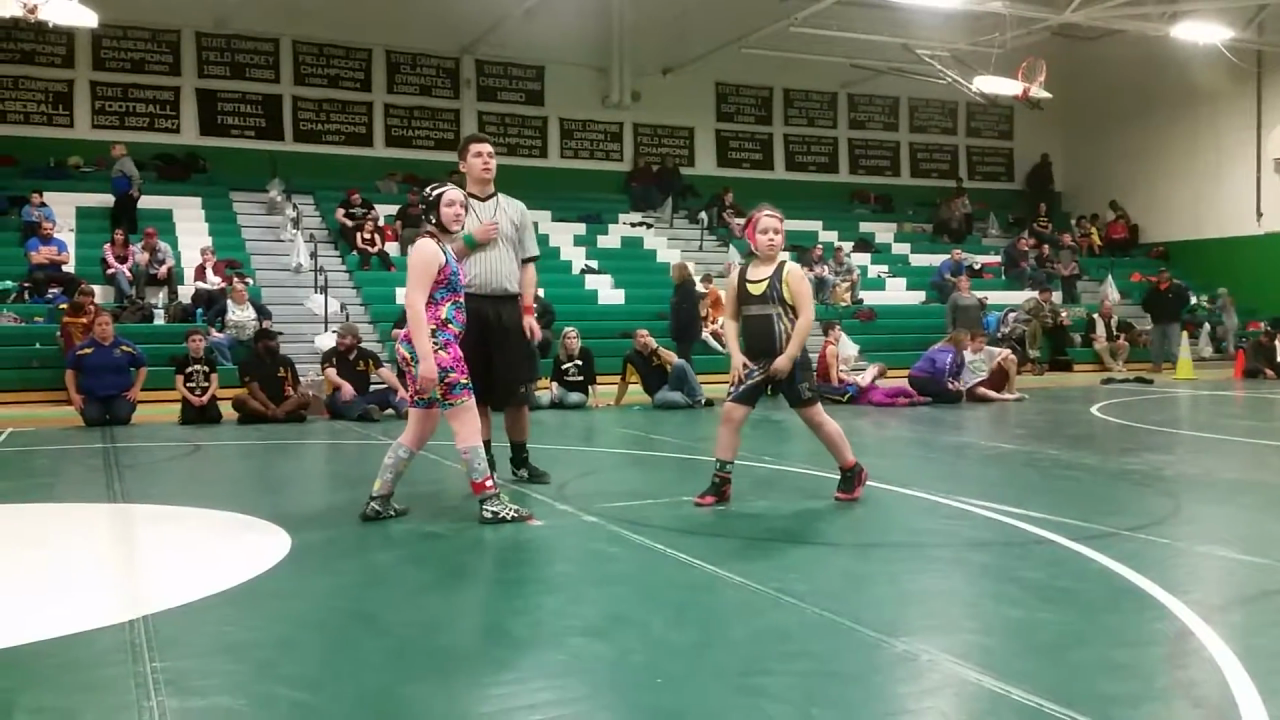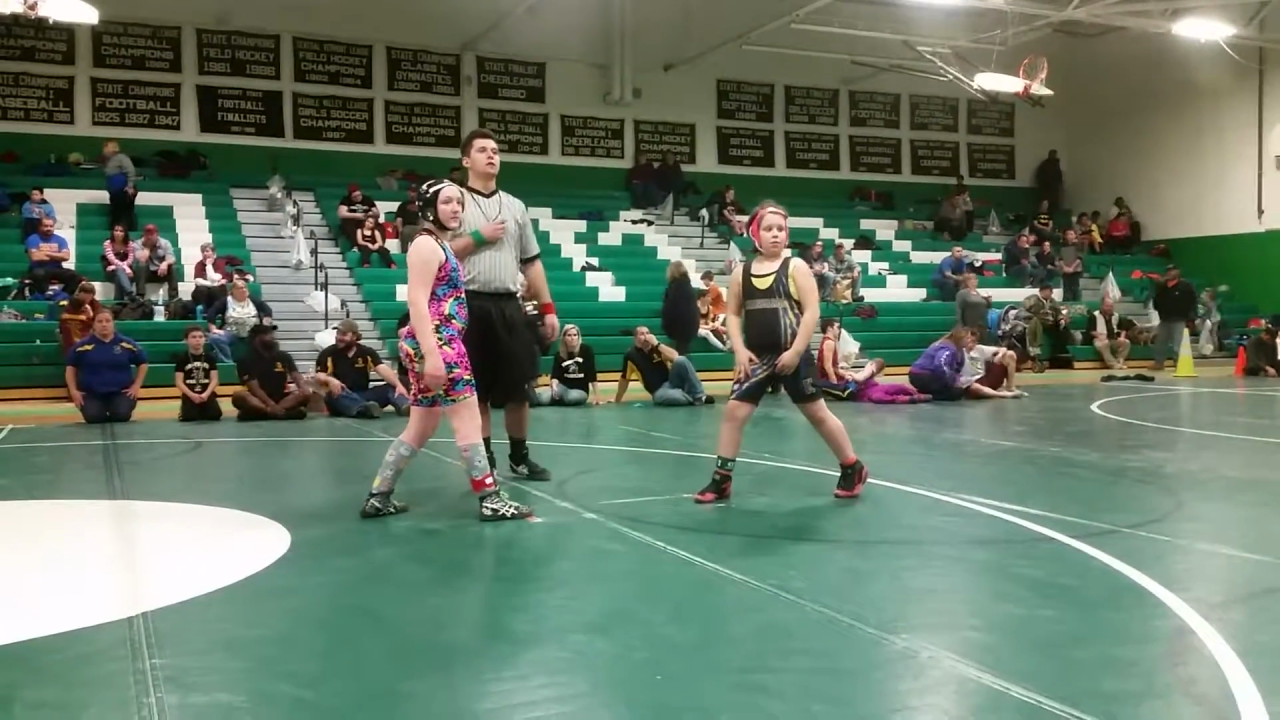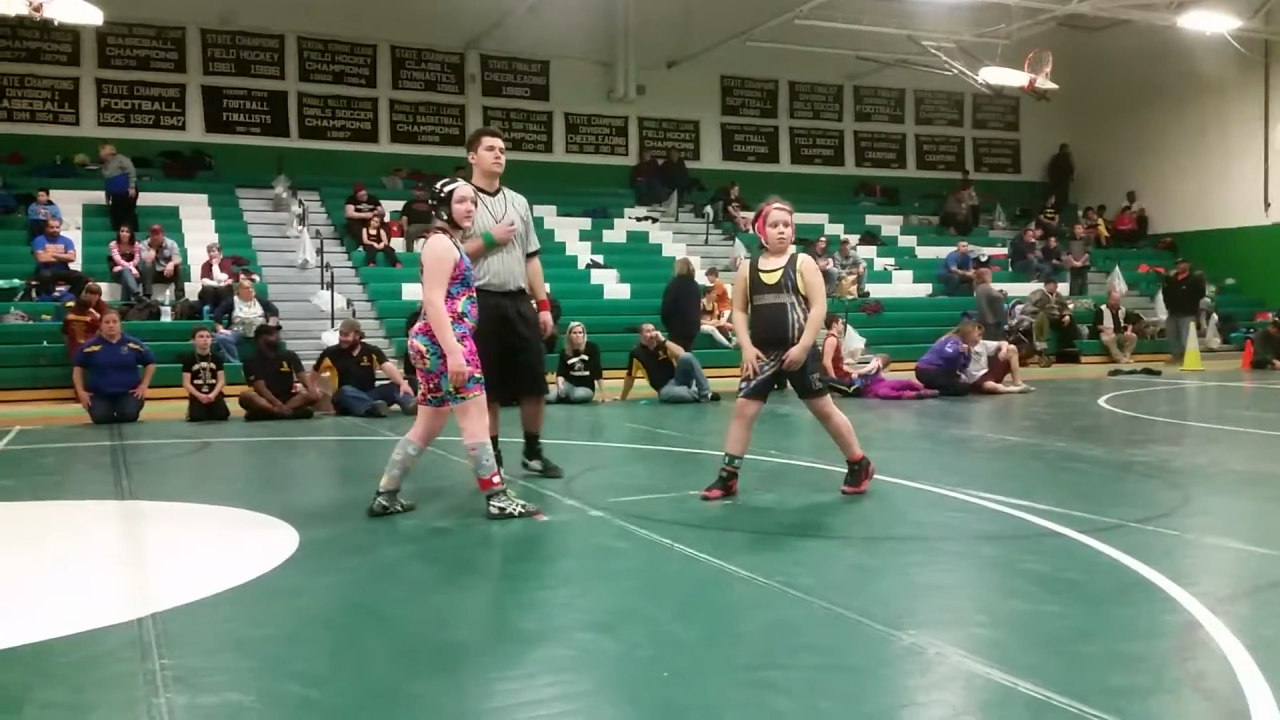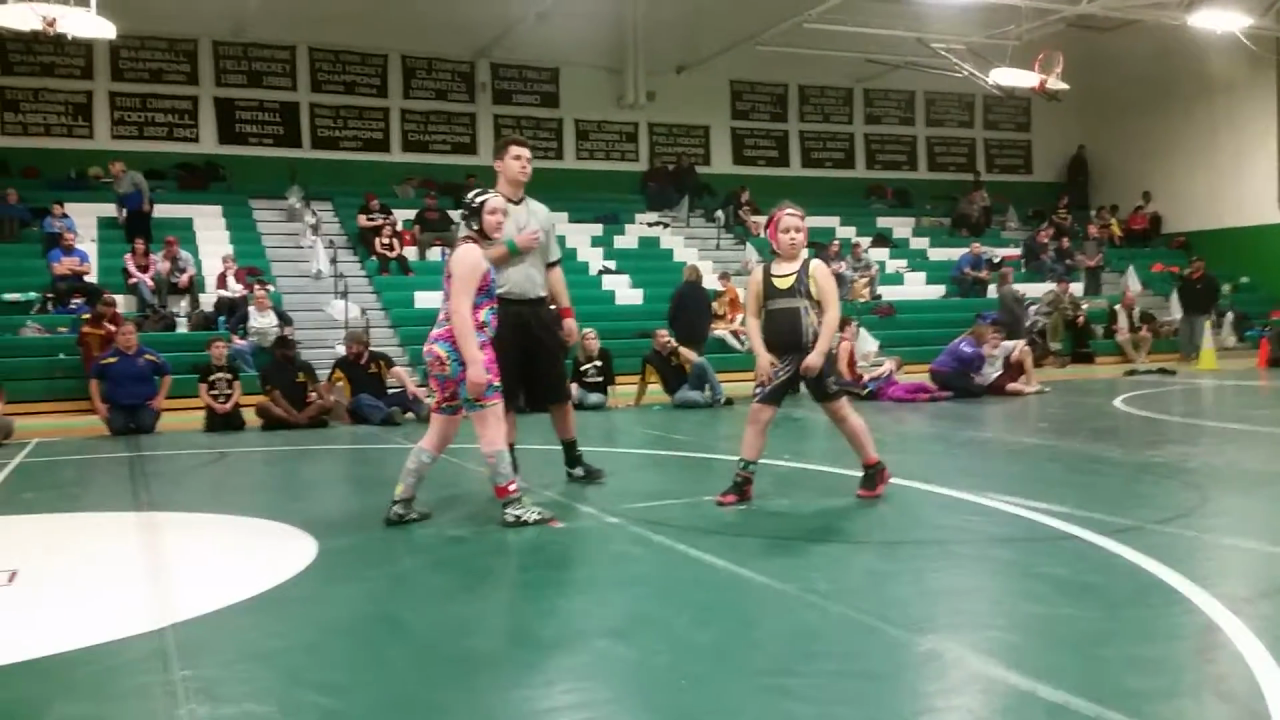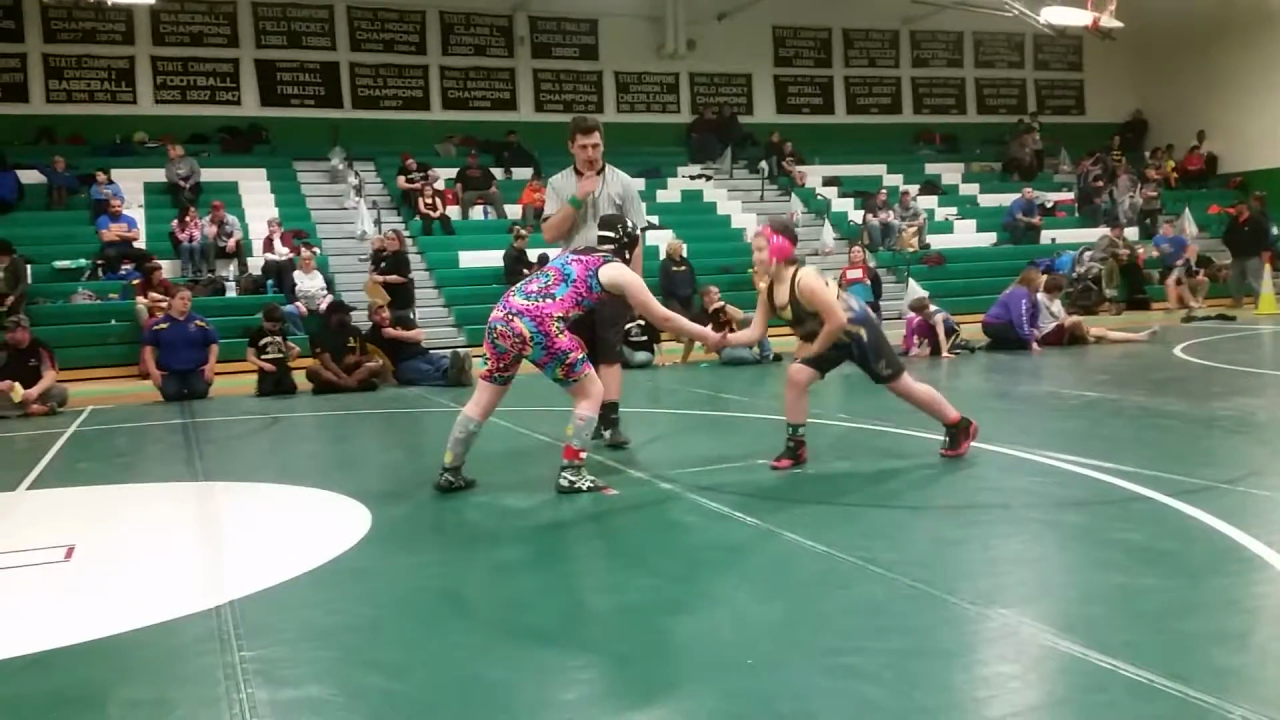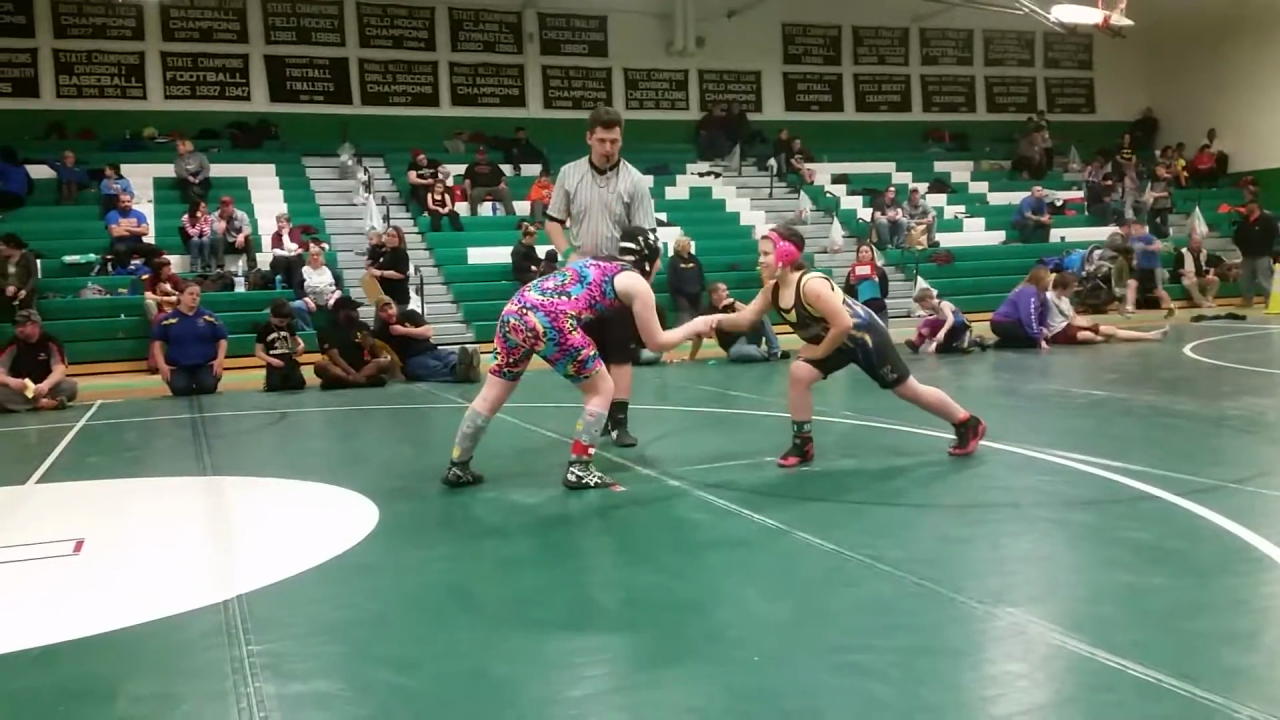
dt=0.3s
person 1, frame 1
left shoulder: (516, 208)
left elbow: (528, 265)
left wrist: (529, 311)
right wrist: (470, 240)
left hip: (507, 309)
right hip: (467, 309)
left knee: (517, 392)
right knee: (475, 394)
left ankle: (520, 461)
right ankle: (485, 464)
person 1, frame 2
left shoulder: (516, 206)
left elbow: (531, 263)
left wrist: (548, 308)
right wrist: (477, 237)
left hip: (508, 306)
right hip: (469, 305)
left knee: (518, 388)
right knee: (476, 390)
left ankle: (519, 457)
right ankle: (485, 460)
person 1, frame 3
left shoulder: (519, 203)
left wrist: (544, 305)
right wrist: (490, 239)
left hip: (518, 303)
right hip: (481, 304)
left knee: (534, 383)
right knee: (485, 389)
left ankle: (533, 452)
right ankle: (492, 458)
person 1, frame 4
left shoulder: (541, 212)
left elbow: (553, 267)
left wrist: (567, 313)
right wrist: (512, 246)
left hip: (539, 310)
right hip: (503, 311)
left knee: (557, 389)
right knee: (504, 395)
left ankle: (573, 460)
right ankle: (508, 462)
person 1, frame 5
left shoulder: (622, 183)
right shoulder: (558, 184)
right elbow: (550, 233)
right wrist: (576, 200)
left knee: (609, 349)
right knee: (586, 353)
left ankle: (612, 422)
right ankle: (599, 417)
person 1, frame 6
left shoulder: (634, 180)
right shoulder: (569, 174)
right elbow: (552, 224)
right wrist: (569, 254)
left knee: (620, 350)
right knee: (593, 350)
left ankle: (619, 421)
right ankle: (604, 413)
person 2, frame 1
left shoulder: (444, 249)
right shoulder: (427, 247)
right elbow: (415, 305)
left wrist: (430, 356)
right wrist: (426, 357)
left hip: (439, 347)
right hip: (433, 347)
left knee: (418, 431)
right knee: (468, 422)
left ankle: (378, 501)
right ankle: (490, 502)
person 2, frame 2
left shoulder: (441, 246)
right shoulder: (426, 244)
right elbow: (417, 303)
right wrist: (432, 354)
left hip: (441, 343)
right hip: (436, 343)
left knee: (420, 429)
right knee: (468, 420)
left ankle: (378, 497)
right ankle: (490, 499)
person 2, frame 3
left shoulder: (452, 244)
right shoulder: (441, 242)
right elbow: (434, 301)
right wrist: (454, 352)
left hip: (433, 343)
right hip: (443, 341)
left knee: (427, 426)
right knee: (475, 419)
left ankle: (385, 496)
right ankle: (498, 498)
person 2, frame 4
left shoulder: (472, 253)
right shoulder: (471, 252)
right elbow: (460, 312)
right wrist: (475, 362)
left hip: (445, 349)
right hip: (461, 350)
left knee: (440, 434)
right knee: (493, 427)
left ankle: (401, 504)
right ankle: (513, 506)
person 2, frame 5
left shoulder: (574, 255)
right shoulder: (620, 272)
right elbow: (662, 317)
left wrist: (575, 340)
right wrist: (702, 333)
left hip: (503, 315)
right hip: (538, 325)
left knee: (482, 400)
right knee: (590, 392)
left ankle: (450, 473)
right ankle: (571, 473)
person 2, frame 6
left shoulder: (594, 263)
right shoulder: (637, 283)
right elbow: (656, 342)
right wrist: (697, 324)
left hip: (516, 310)
right hip: (550, 323)
left knee: (491, 395)
right knee: (601, 389)
left ankle: (457, 467)
right ankle: (578, 469)
person 3, frame 1
left shoulder: (791, 271)
right shoulder: (738, 276)
left elbow: (806, 316)
right elbow: (731, 318)
left wrist: (789, 355)
right wrist: (735, 354)
left hip: (788, 359)
right hip: (753, 360)
left knee: (814, 417)
right knee: (731, 414)
left ankle: (852, 471)
right ankle: (720, 483)
person 3, frame 2
left shoulder: (796, 267)
right shoulder: (742, 272)
left elbow: (812, 312)
right elbow: (733, 314)
left wrist: (796, 351)
right wrist: (740, 349)
left hip: (792, 355)
right hip: (756, 357)
left knee: (817, 413)
right knee: (734, 411)
left ankle: (853, 468)
right ankle: (721, 480)
person 3, frame 3
left shoulder: (803, 263)
right shoulder: (748, 269)
left elbow: (819, 307)
right elbow: (738, 311)
left wrist: (803, 346)
right wrist: (746, 347)
left hip: (797, 351)
right hip: (762, 353)
left knee: (823, 408)
right knee: (743, 409)
left ankle: (860, 465)
right ankle: (727, 478)
person 3, frame 4
left shoulder: (815, 268)
right shoulder: (760, 274)
left elbow: (832, 312)
right elbow: (752, 317)
left wrist: (819, 352)
right wrist: (760, 353)
left hip: (812, 354)
right hip: (777, 357)
left knee: (839, 411)
right knee: (758, 414)
left ankle: (875, 469)
right ankle: (742, 483)
person 3, frame 5
left shoulder: (806, 280)
right shoulder: (769, 292)
left elbow: (838, 320)
right elbow: (753, 333)
left wrist: (815, 347)
right wrist: (722, 338)
left hip: (859, 331)
right hip: (827, 338)
left knee: (902, 385)
right knee: (797, 376)
left ankle: (960, 426)
right ankle: (795, 447)
person 3, frame 6
left shoulder: (811, 285)
right shoulder: (771, 291)
left elbow: (843, 324)
right elbow: (744, 319)
left wrist: (820, 351)
right wrist: (717, 321)
left hip: (864, 334)
right hip: (835, 341)
left knee: (907, 389)
right knee: (799, 373)
left ankle: (967, 424)
right ankle: (802, 445)
